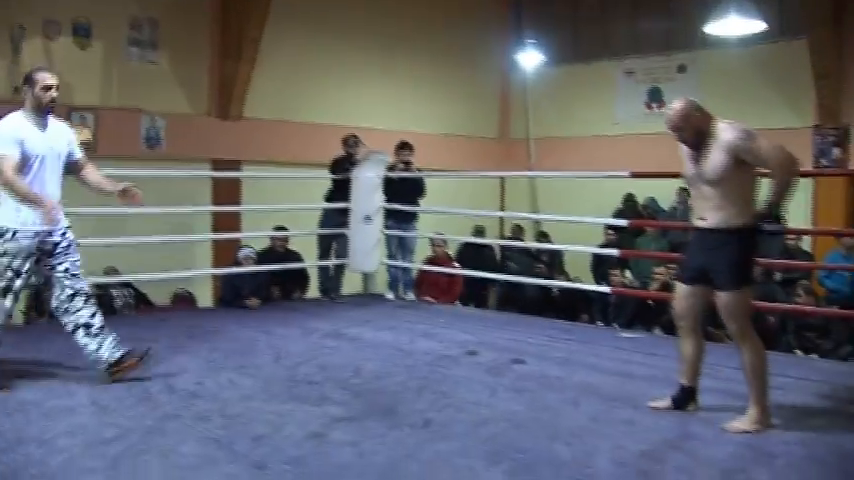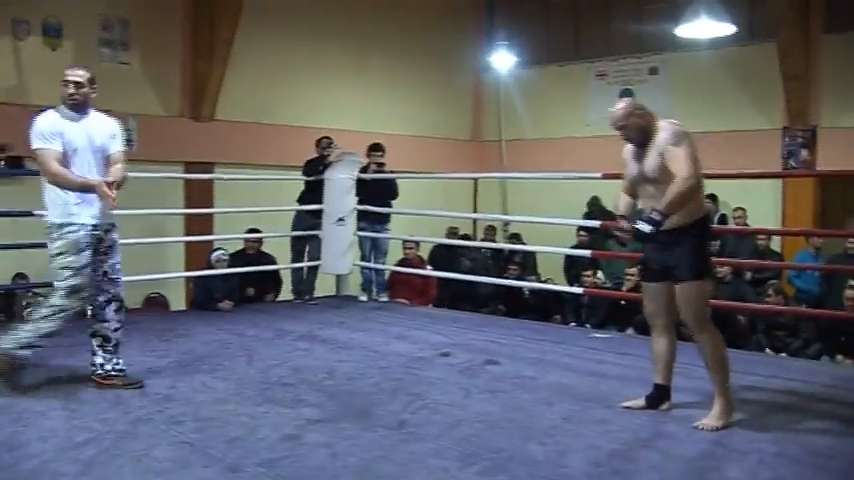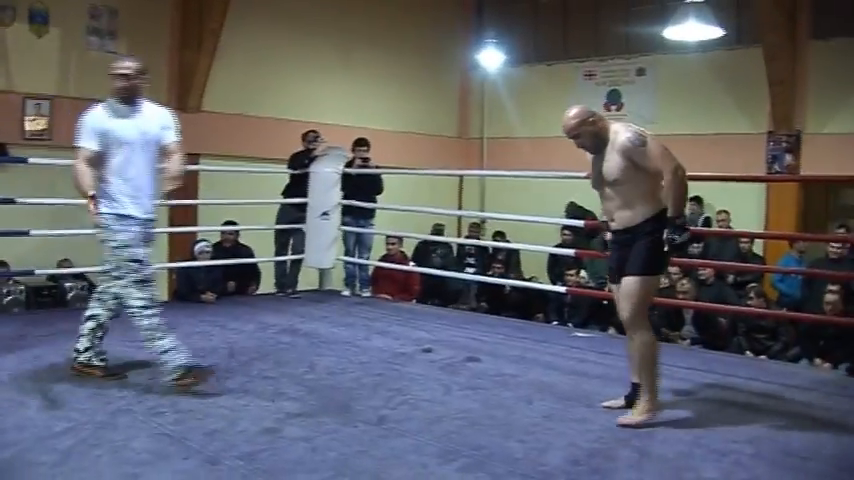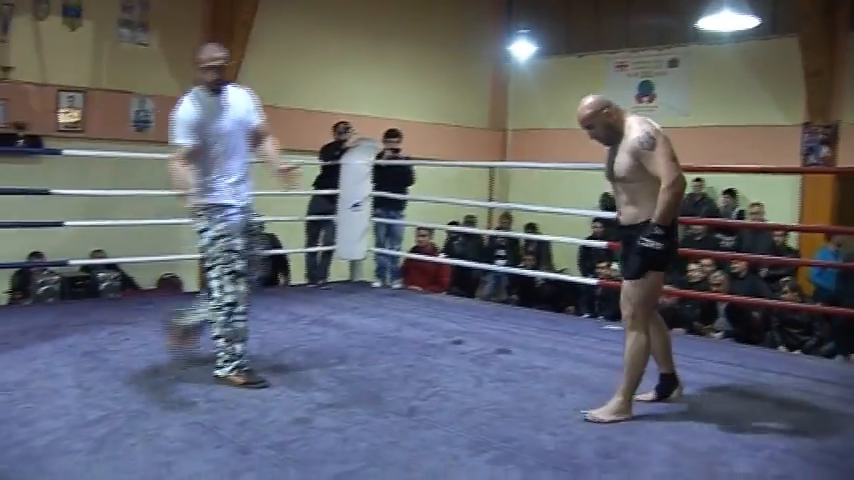
dt=0.3s
person 1, frame 1
left shoulder: (62, 130)
left elbow: (83, 168)
left wrist: (115, 188)
right wrist: (43, 203)
left hip: (56, 229)
left knee: (76, 292)
left ankle: (111, 356)
person 1, frame 2
left shoulder: (109, 125)
right shoulder: (47, 123)
left elbow: (118, 166)
right elbow: (50, 168)
left wrist: (110, 182)
right wrist: (93, 187)
left hip: (103, 221)
right hip: (68, 221)
left knee: (110, 297)
right knee: (70, 295)
left ankle: (107, 368)
person 1, frame 3
left shoulder: (161, 115)
right shoulder: (96, 117)
left elbow: (173, 155)
right elbow: (83, 163)
left wrist: (172, 174)
right wrist: (89, 192)
left hip: (144, 214)
right hip: (117, 215)
left knee: (113, 289)
right knee: (138, 289)
left ankle: (86, 356)
right ankle: (176, 366)
person 1, frame 4
left shoulder: (244, 98)
right shoulder: (188, 110)
left elbow: (261, 138)
right elbow: (179, 161)
left wrist: (278, 164)
right wrist: (190, 193)
left hip: (242, 204)
right hip: (216, 208)
left knee: (230, 282)
right knee: (228, 284)
left ankle: (188, 326)
right ankle: (229, 365)
person 2, frame 1
left shoulder: (733, 138)
right shoulder: (689, 148)
left elbow: (787, 165)
left wrist: (769, 212)
left hip: (732, 240)
right hip: (699, 239)
left knee: (739, 329)
right knee: (684, 318)
left ankle: (759, 411)
right ankle: (686, 394)
person 2, frame 2
left shoulder: (669, 136)
right shoulder: (631, 150)
left elbow: (689, 179)
right elbow: (628, 190)
left wrist: (656, 216)
right wrist: (623, 219)
left hip: (687, 235)
right hip: (656, 239)
left knee: (696, 322)
right knee: (656, 319)
left ankle: (723, 403)
right ankle: (659, 393)
person 2, frame 3
left shoulder: (628, 139)
right shoulder: (594, 153)
left elbow: (674, 172)
left wrist: (676, 220)
right wrist: (609, 224)
left hip: (647, 235)
right hip: (620, 238)
left knee: (635, 318)
right knee: (628, 319)
left ankle: (648, 400)
right ankle: (638, 392)
person 2, frame 4
left shoulder: (641, 135)
right shoulder: (618, 141)
left elbow: (674, 182)
left wrist: (656, 229)
left hip: (651, 235)
right hip: (635, 232)
left knee: (634, 317)
right knee: (645, 313)
left ankle: (622, 403)
right ankle: (668, 382)
person 3, frame 1
right shoulder: (339, 162)
right elbow: (338, 174)
right wrist: (353, 159)
left hip: (349, 215)
right hip: (333, 212)
left knee: (341, 255)
right knee: (325, 253)
left ankle: (334, 290)
right ankle: (325, 290)
person 3, frame 2
right shoulder: (311, 164)
right elbow: (309, 175)
right wrist: (327, 162)
left hip: (322, 218)
right hip: (305, 215)
left knee: (315, 257)
right knee: (298, 255)
left ankle: (308, 293)
right ankle: (298, 292)
person 3, frame 3
right shoulder: (297, 157)
right elbow: (295, 167)
right wrist: (312, 155)
left hip: (307, 211)
right hip: (289, 208)
left knee: (298, 251)
right knee: (282, 248)
left ankle: (290, 287)
right ankle: (281, 286)
person 3, frame 4
right shoulder: (328, 149)
right elbow: (325, 159)
right wrist: (344, 146)
left hip: (337, 203)
right hip: (320, 200)
left knee: (329, 242)
right knee: (313, 240)
left ankle: (321, 277)
right ankle: (312, 277)
person 4, frame 1
left shoulder: (416, 173)
right shoulder: (389, 170)
left elbow: (421, 193)
right elbow: (386, 191)
left wrist: (415, 175)
right wrist: (395, 175)
left hip: (409, 220)
right hip: (392, 218)
left knee: (408, 257)
right knee: (393, 256)
left ankle: (408, 289)
right ankle: (393, 289)
person 4, frame 2
left shoulder: (388, 174)
right shoulder: (361, 172)
left elbow: (394, 195)
right elbow: (358, 192)
left wrist: (387, 175)
right wrist: (368, 175)
left hip: (382, 222)
right hip: (365, 221)
left knee: (381, 259)
right knee: (366, 258)
left ankle: (382, 291)
right ankle: (366, 290)
person 4, frame 3
left shoulder: (374, 169)
right shoulder: (347, 167)
left elbow: (379, 190)
right elbow: (343, 187)
left wrist: (373, 171)
right wrist: (353, 170)
left hip: (367, 217)
right hip: (349, 215)
left knee: (365, 255)
right knee: (349, 253)
left ankle: (365, 287)
right ankle: (349, 285)
person 4, frame 4
left shoulder: (405, 160)
right shoulder: (378, 158)
left elbow: (409, 181)
right elbow: (375, 179)
left wrist: (403, 161)
right wrist: (383, 161)
left hip: (397, 208)
right hip: (380, 207)
left knee: (395, 246)
right knee: (380, 244)
left ankle: (395, 278)
right ankle: (380, 276)
